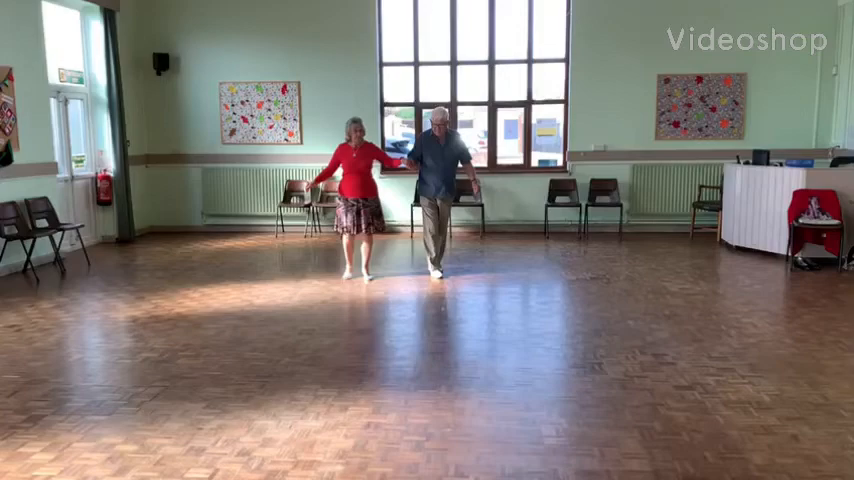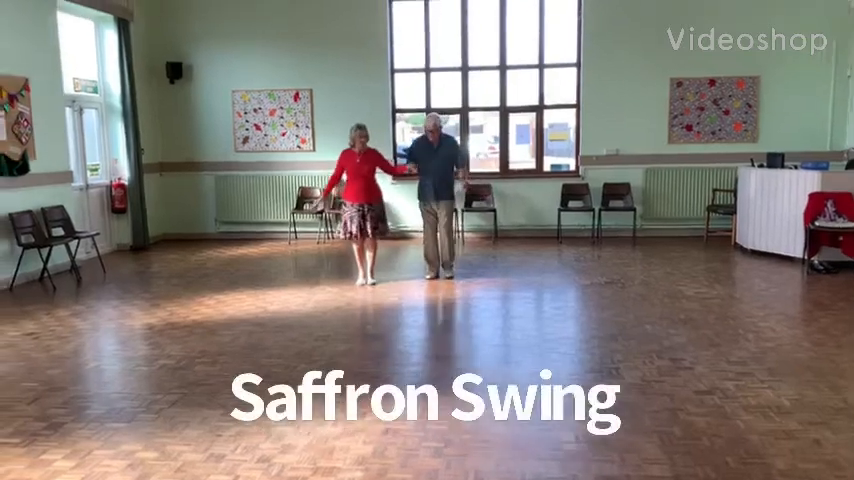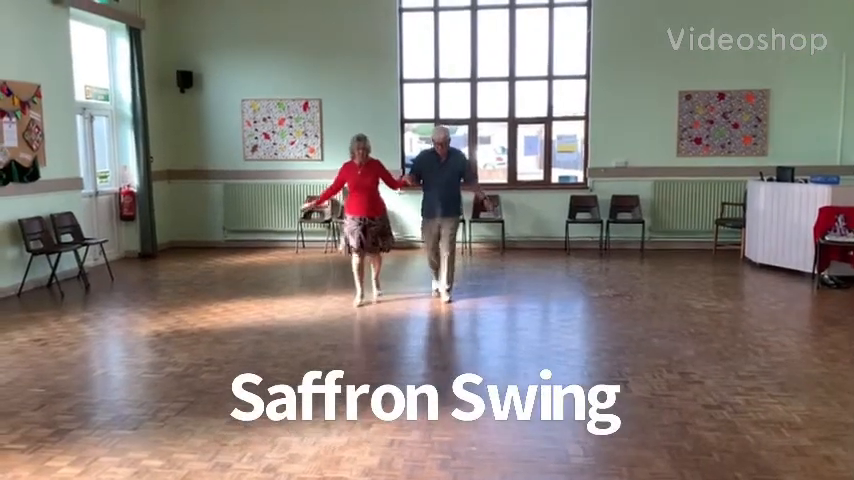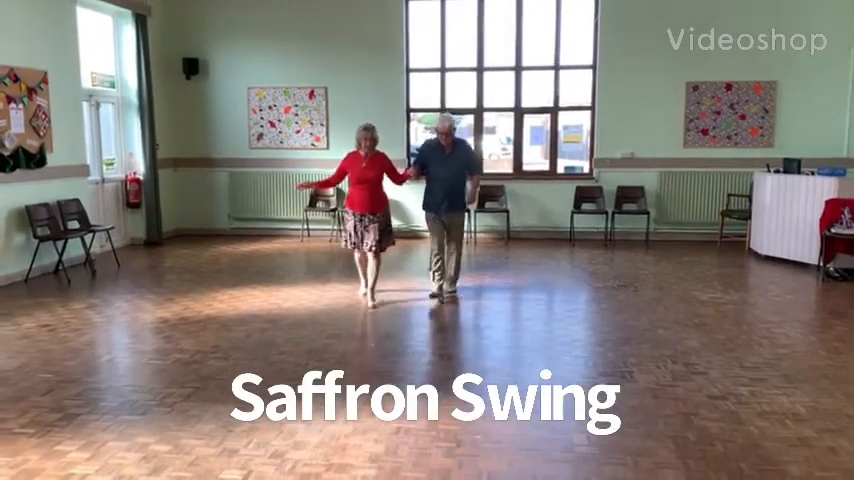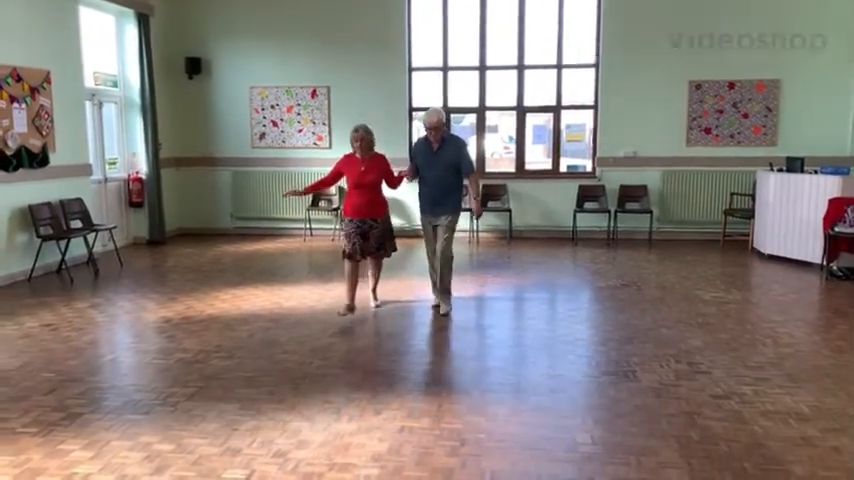
dt=1s
person 1, frame 1
left shoulder: (455, 138)
right shoulder: (424, 139)
left elbow: (466, 162)
right elbow: (414, 161)
left wrist: (473, 180)
right wrist: (409, 163)
left hip: (447, 191)
right hip: (428, 191)
left knee: (442, 229)
right knee: (430, 229)
left ankle: (437, 262)
right ankle: (433, 265)
person 1, frame 2
left shoulder: (451, 143)
right shoulder: (418, 144)
left elbow: (460, 165)
right elbow: (411, 164)
left wrist: (464, 178)
right wrist: (412, 166)
left hip: (445, 195)
right hip: (426, 195)
left knee: (446, 232)
right knee: (429, 233)
left ankle: (448, 266)
right ankle: (432, 268)
person 1, frame 3
left shoulder: (458, 157)
right shoulder: (423, 157)
left elbow: (470, 180)
right elbow: (414, 179)
left wrist: (482, 197)
right wrist: (410, 179)
left hip: (451, 212)
right hip: (430, 212)
left knee: (447, 251)
right knee: (430, 248)
left ankle: (445, 288)
right ankle: (437, 279)
person 1, frame 4
left shoulder: (464, 148)
right shoulder: (427, 148)
left elbow: (475, 172)
right elbow: (419, 171)
left wrist: (474, 189)
right wrist: (415, 172)
left hip: (456, 206)
right hip: (433, 207)
left knee: (454, 245)
right knee: (436, 246)
left ankle: (451, 283)
right ankle: (437, 287)
person 1, frame 5
left shoulder: (457, 145)
right shoulder: (419, 146)
left elbow: (470, 174)
right elbow: (415, 173)
left wrist: (475, 199)
right wrist: (410, 174)
left hip: (449, 210)
right hip: (427, 210)
left knee: (443, 252)
right knee: (432, 254)
left ankle: (444, 297)
right ankle: (438, 294)
person 2, frame 1
left shoulder: (370, 148)
right shoulder: (341, 149)
left elbow: (389, 161)
right elbow: (330, 169)
left wrist: (403, 161)
right wrist: (316, 181)
left hip: (367, 196)
right hip: (347, 197)
left knee: (367, 233)
right knee: (347, 233)
left ankle: (365, 268)
right ankle: (348, 267)
person 2, frame 2
left shoulder: (373, 154)
right shoulder: (345, 155)
left elbow: (391, 169)
right elbow: (336, 176)
left wrist: (406, 168)
right wrist: (325, 194)
left hip: (372, 201)
right hip: (352, 202)
left knee: (371, 237)
right knee: (356, 238)
left ankle: (370, 273)
right ankle: (361, 273)
person 2, frame 3
left shoulder: (376, 165)
right shoulder: (347, 167)
left elbow: (393, 184)
right elbow: (334, 189)
left wrist: (404, 181)
right wrist: (316, 202)
left hip: (375, 215)
right hip: (354, 216)
left knee: (375, 252)
right knee: (357, 254)
left ankle: (375, 283)
right ankle: (359, 292)
person 2, frame 4
left shoulder: (382, 158)
right shoulder: (350, 158)
left elbow: (397, 179)
right elbow: (335, 179)
left wrist: (408, 173)
right wrist: (314, 185)
left hip: (377, 211)
right hip: (355, 211)
left knee: (374, 251)
right knee: (358, 248)
left ankle: (371, 292)
right ankle: (363, 281)
person 2, frame 5
left shoulder: (380, 160)
right shoulder: (346, 161)
left elbow: (393, 183)
right elbow: (328, 181)
left wrist: (402, 176)
right wrist: (304, 191)
left hip: (377, 216)
right hip: (353, 217)
left knee: (376, 256)
right knee: (351, 258)
left ankle: (373, 292)
right ankle: (349, 303)
